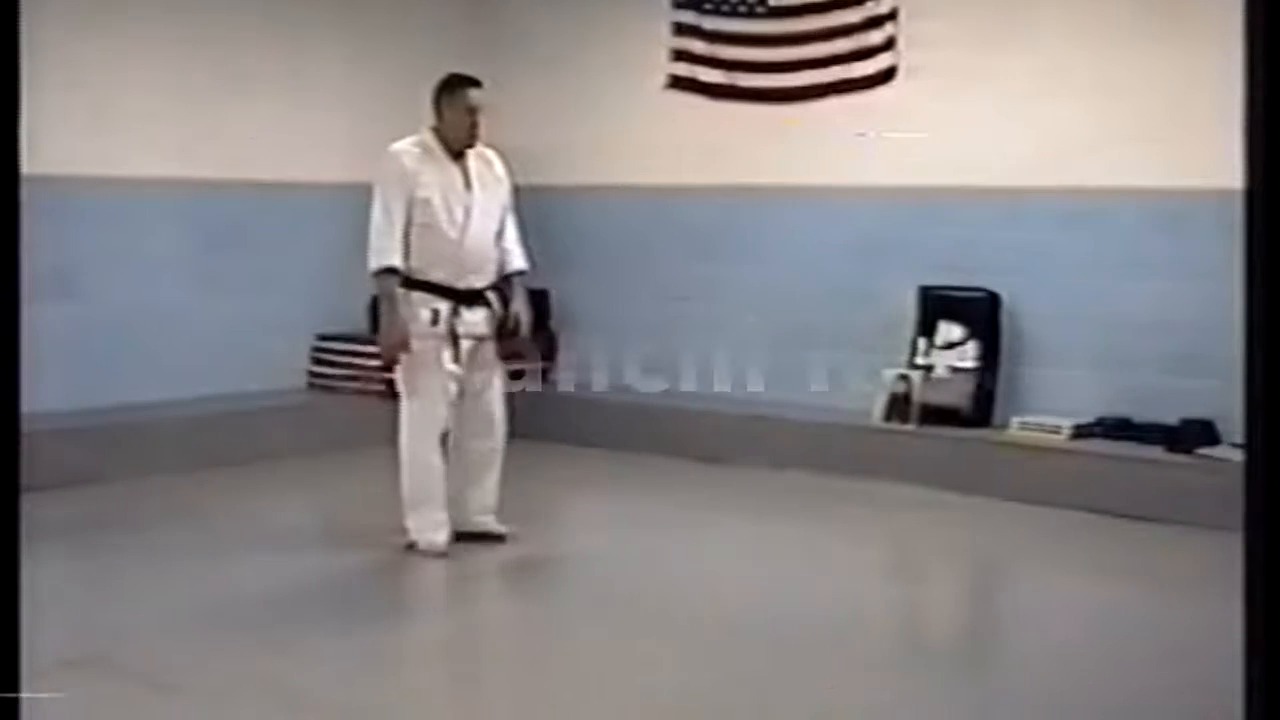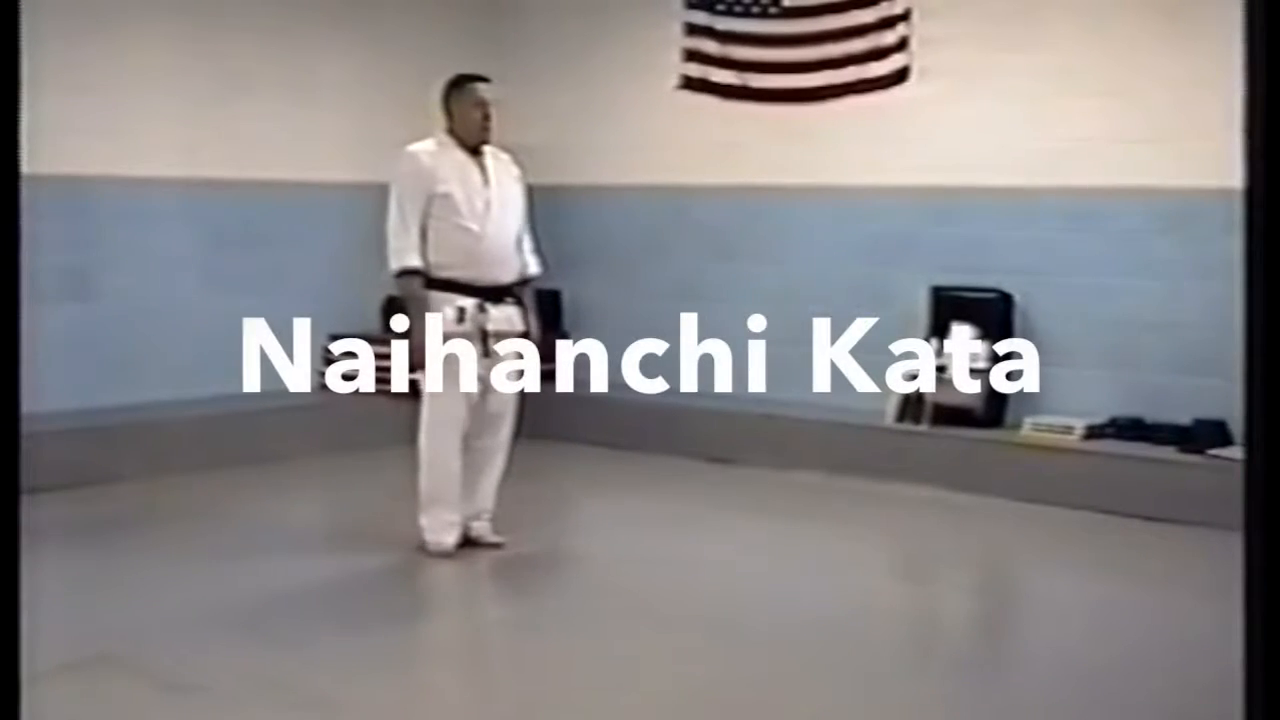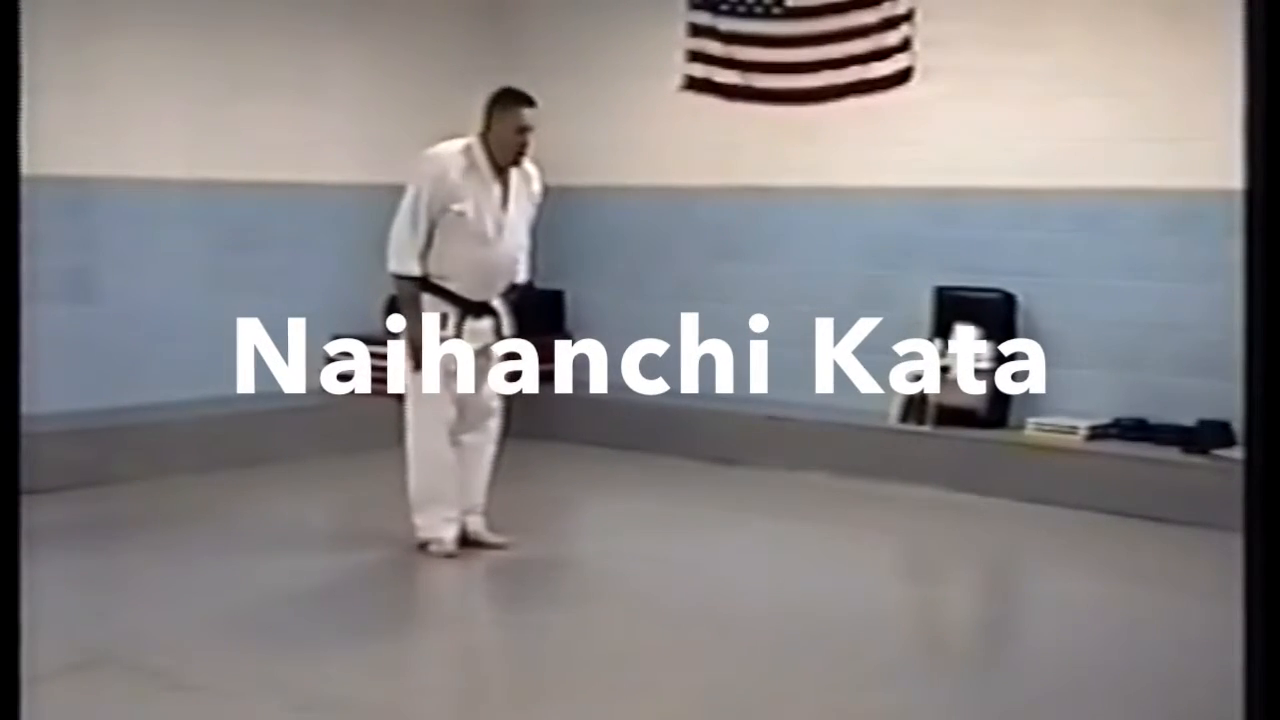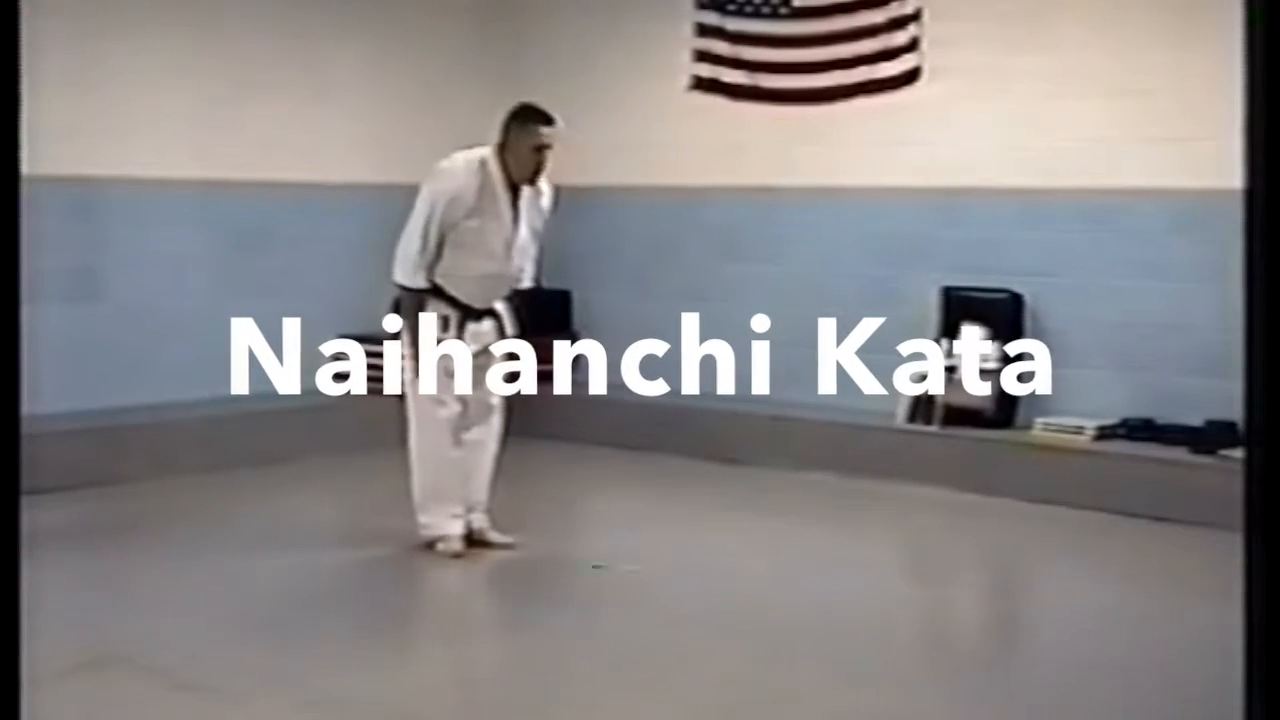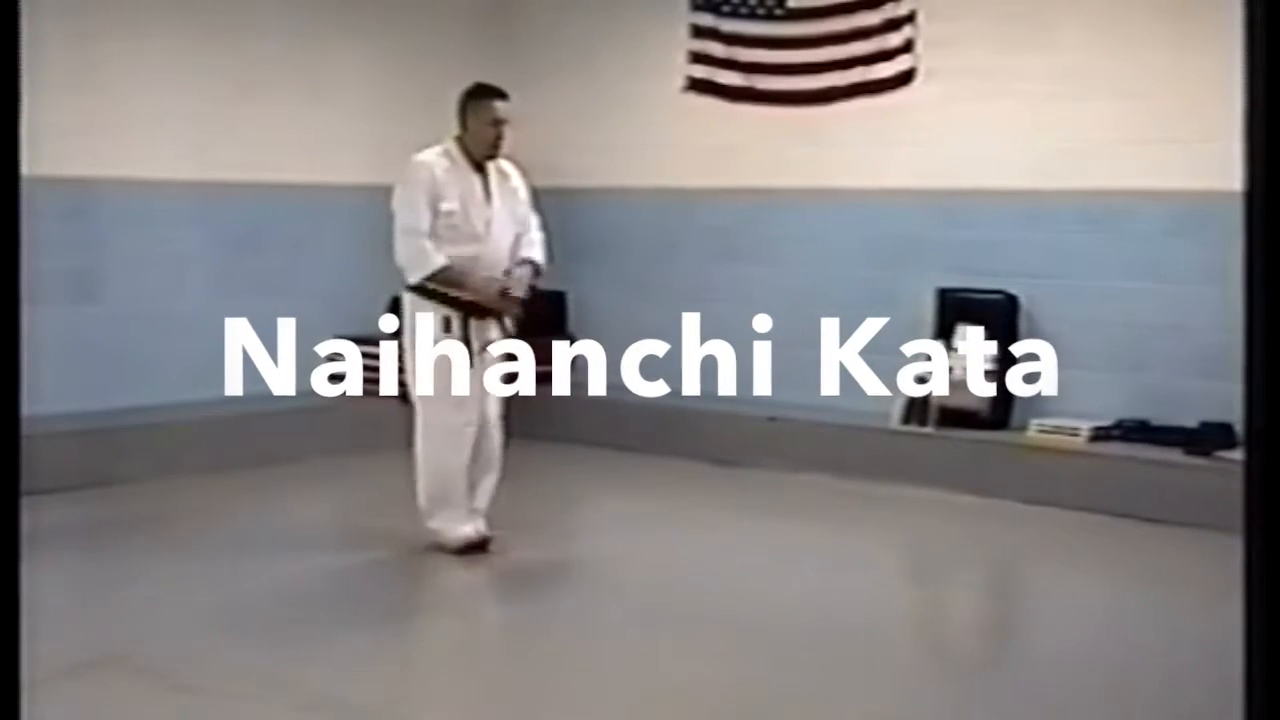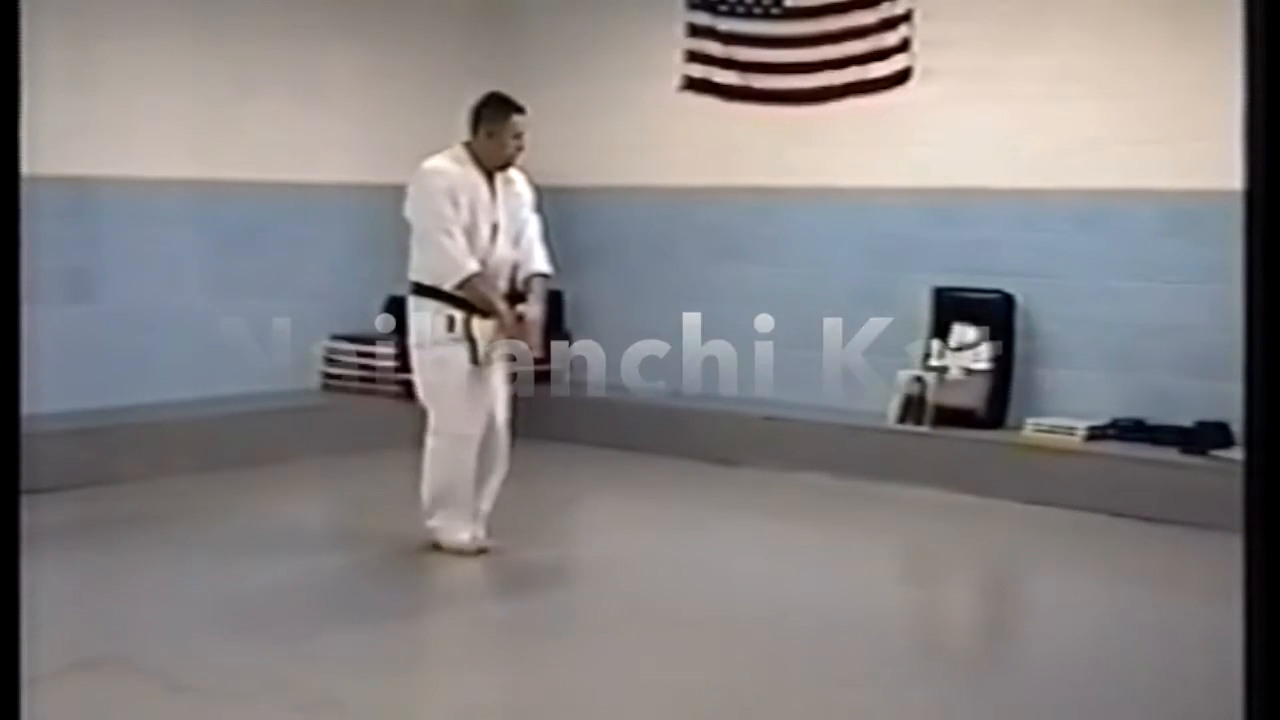
dt=0.7s
person 1, frame 1
left shoulder: (492, 165)
right shoulder: (404, 161)
left elbow: (506, 237)
right elbow: (386, 243)
left wrist: (517, 297)
right wrist: (390, 315)
left hip: (481, 312)
right hip: (426, 312)
left knee: (485, 421)
right knee: (425, 423)
left ankle: (475, 515)
right ankle: (426, 528)
person 1, frame 2
left shoulder: (506, 167)
right shoulder: (421, 161)
right elbow: (404, 245)
left wrist: (529, 311)
right wrist: (420, 317)
left hip: (502, 313)
right hip: (451, 311)
left knee: (494, 422)
right knee: (446, 421)
left ankle: (476, 519)
right ankle: (440, 527)
person 1, frame 3
left shoulder: (529, 179)
right shoulder: (442, 166)
right elbow: (405, 246)
left wrist: (509, 314)
right wrist: (414, 322)
left hip: (488, 316)
right hip: (436, 313)
left knee: (482, 418)
right knee: (433, 419)
left ankle: (470, 520)
right ankle: (436, 526)
person 1, frame 4
left shoulder: (539, 192)
right shoulder: (456, 179)
right elbow: (413, 258)
left wrist: (511, 318)
right wrist: (417, 332)
left hip: (488, 317)
right hip: (437, 314)
left knee: (484, 417)
right knee: (438, 418)
left ankle: (474, 519)
right ankle: (441, 525)
person 1, frame 5
left shoulder: (509, 177)
right shoulder: (427, 170)
left elbow: (530, 236)
right elbow: (413, 250)
left wrist: (522, 275)
right wrist: (477, 286)
left hip: (486, 320)
right hip: (438, 316)
left knee: (488, 422)
right knee: (447, 421)
left ankle: (471, 518)
right ankle: (449, 523)
person 1, frame 6
left shoulder: (516, 184)
right shoulder: (437, 177)
left elbow: (530, 248)
right elbow: (449, 259)
left wrist: (533, 303)
right wrist: (500, 309)
left hip: (491, 319)
right hip: (443, 316)
left knee: (493, 426)
right knee: (458, 424)
left ankle: (470, 523)
right ankle: (448, 526)
